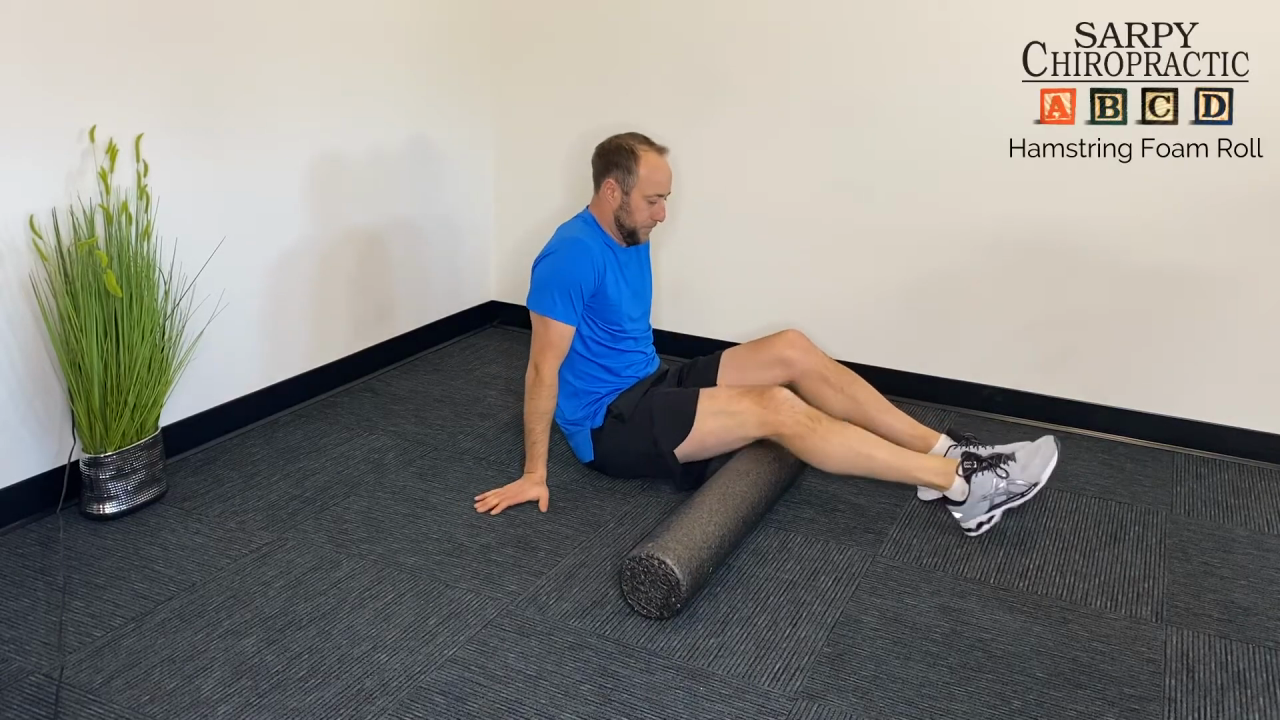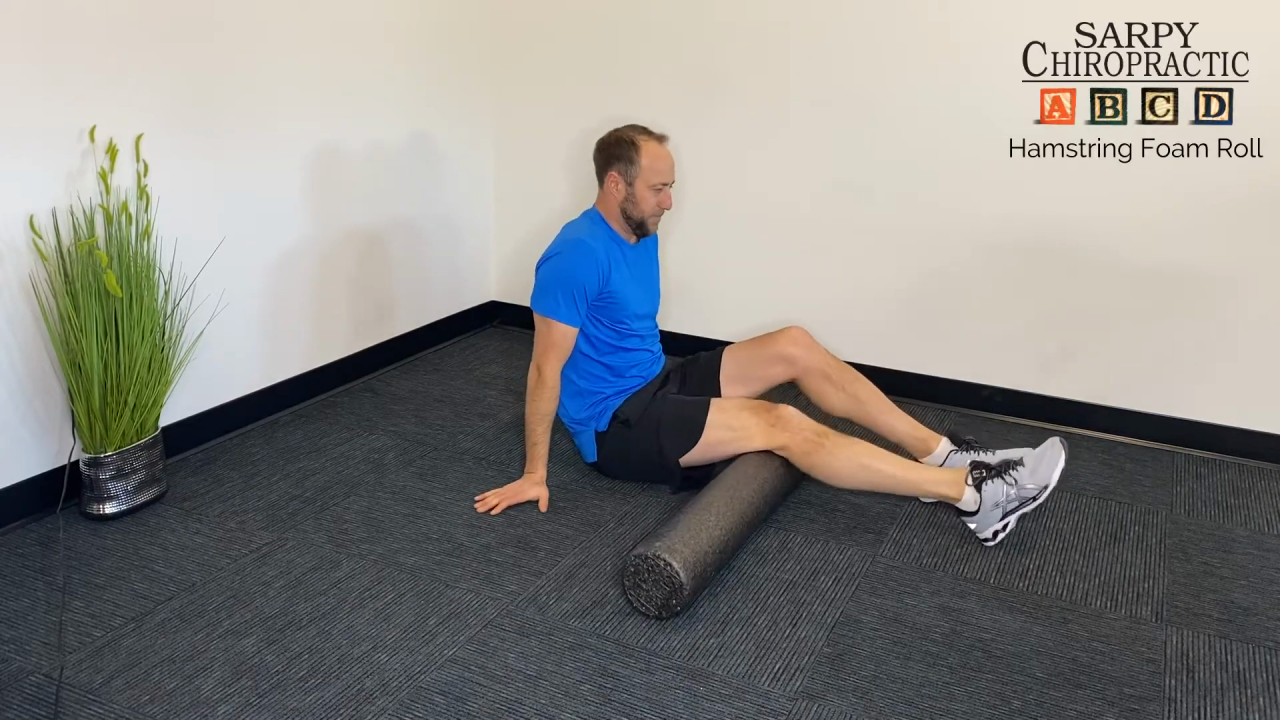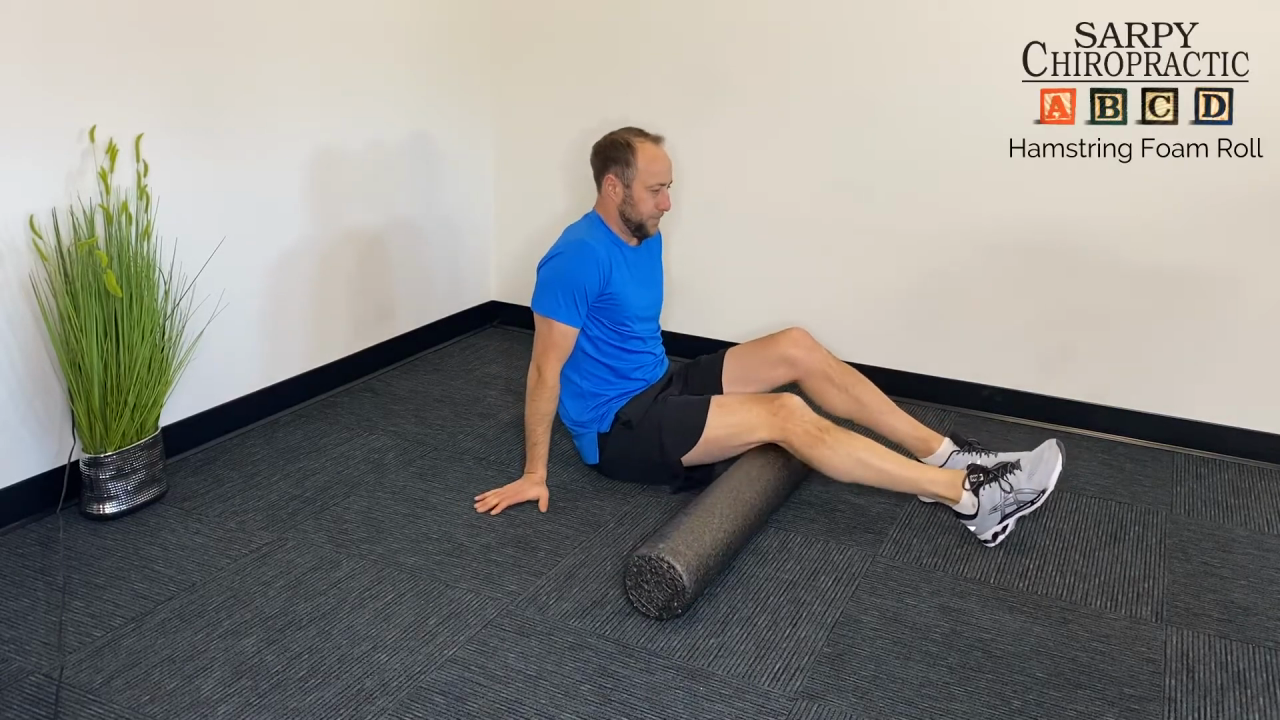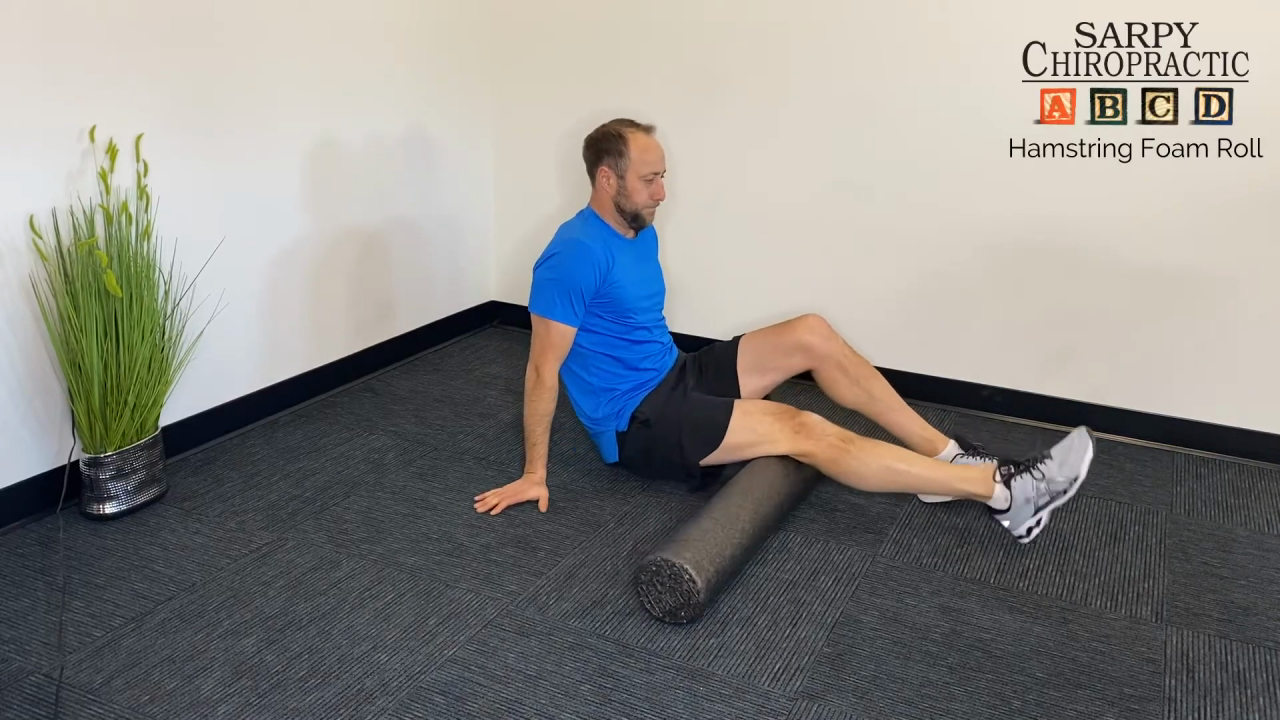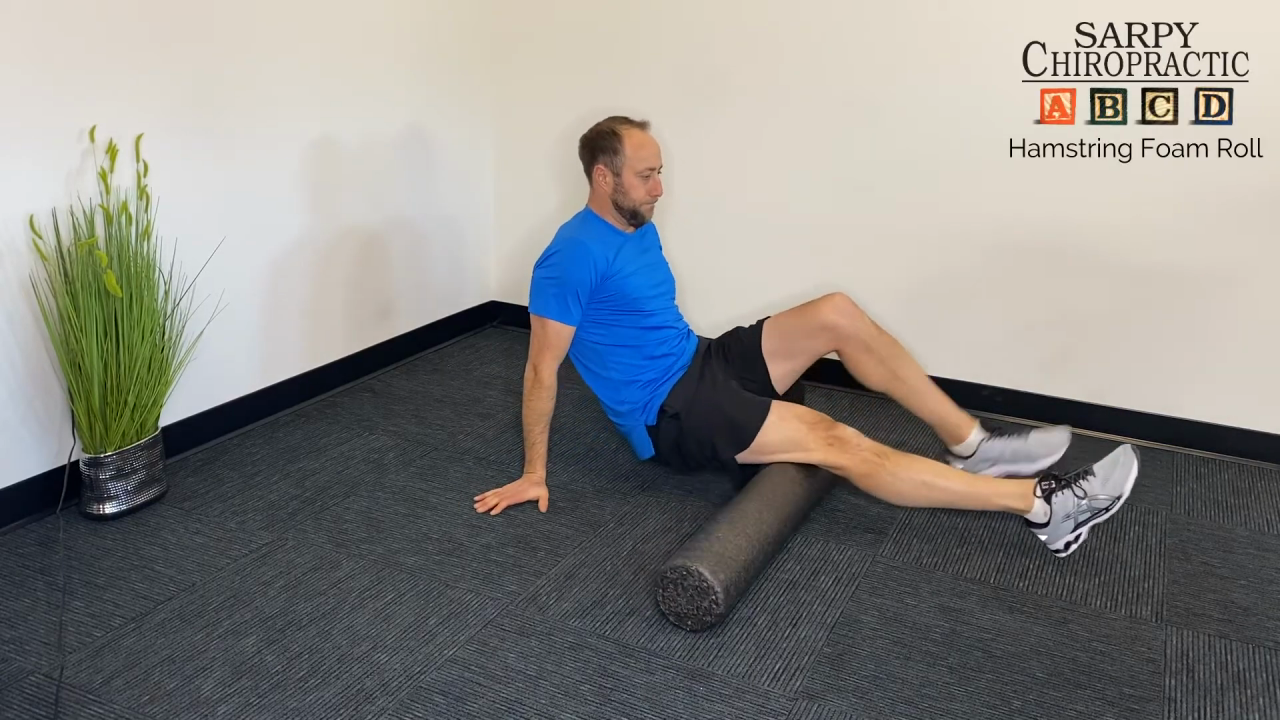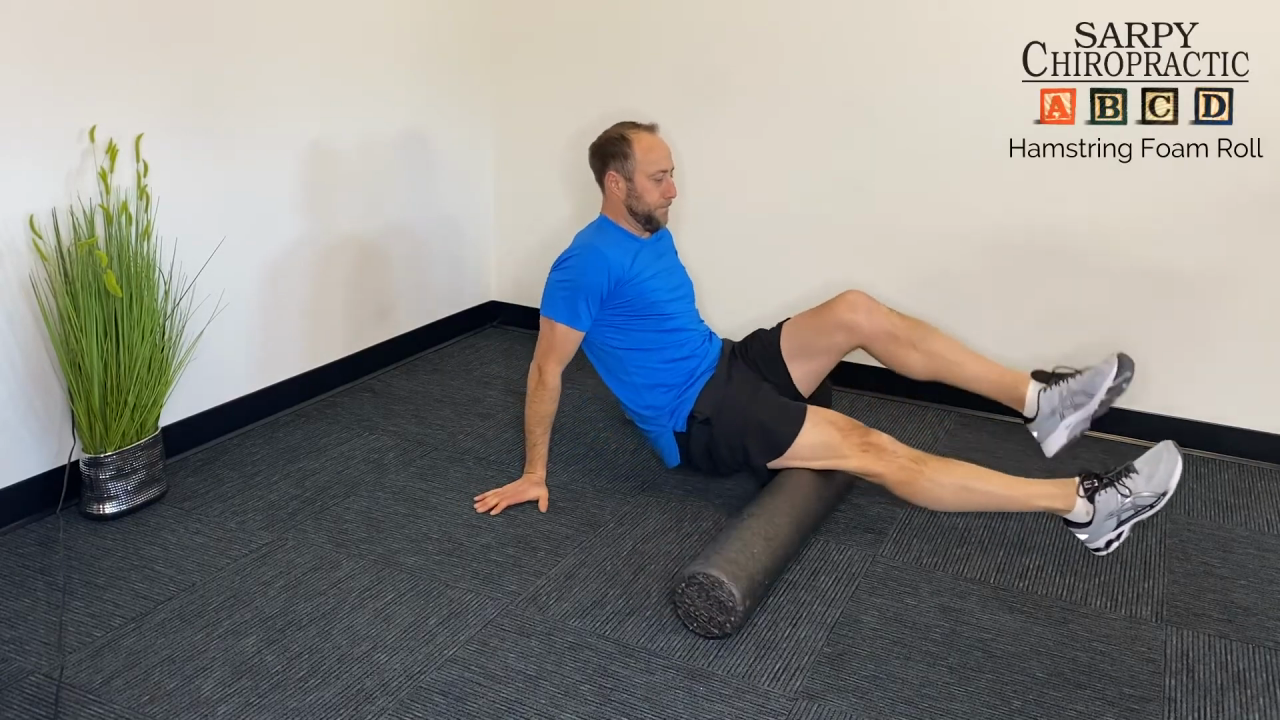
dt=0.4s
person 1, frame 1
left shoulder: (630, 238)
right shoulder: (571, 255)
right elbow: (544, 368)
right wrist: (534, 473)
left hip: (648, 386)
right hip: (610, 426)
left knee: (790, 349)
right knee: (774, 408)
left ankle: (940, 452)
right ankle: (963, 485)
person 1, frame 2
left shoulder: (640, 234)
right shoulder: (577, 255)
right elbow: (546, 368)
right wrist: (534, 474)
left hip: (656, 384)
right hip: (616, 426)
left knee: (793, 345)
right knee: (781, 426)
left ankle: (942, 454)
right ankle: (973, 494)
person 1, frame 3
left shoulder: (645, 237)
right shoulder: (579, 257)
right elbow: (545, 369)
right wrist: (534, 474)
left hip: (659, 386)
right hip: (617, 427)
left knee: (796, 348)
right knee: (783, 414)
left ankle: (943, 456)
right ankle: (970, 496)
person 1, frame 4
left shoulder: (640, 232)
right shoulder: (574, 255)
right elbow: (543, 369)
right wrist: (534, 474)
left hip: (675, 377)
right hip: (637, 423)
left knee: (811, 335)
right knee: (803, 431)
left ankle: (945, 458)
right ankle: (1003, 491)
person 1, frame 5
left shoulder: (638, 229)
right shoulder: (573, 256)
right elbow: (541, 369)
right wrist: (533, 475)
left hip: (704, 365)
right hip: (669, 415)
left knee: (835, 314)
right knee: (835, 443)
left ankle: (970, 441)
right ankle: (1041, 504)
person 1, frame 6
left shoulder: (654, 234)
right shoulder: (588, 262)
right elbow: (546, 370)
right wrist: (534, 473)
left hip: (729, 367)
right hip: (699, 420)
left knee: (854, 311)
right knee: (868, 450)
left ankle: (1038, 400)
right ankle: (1082, 504)
